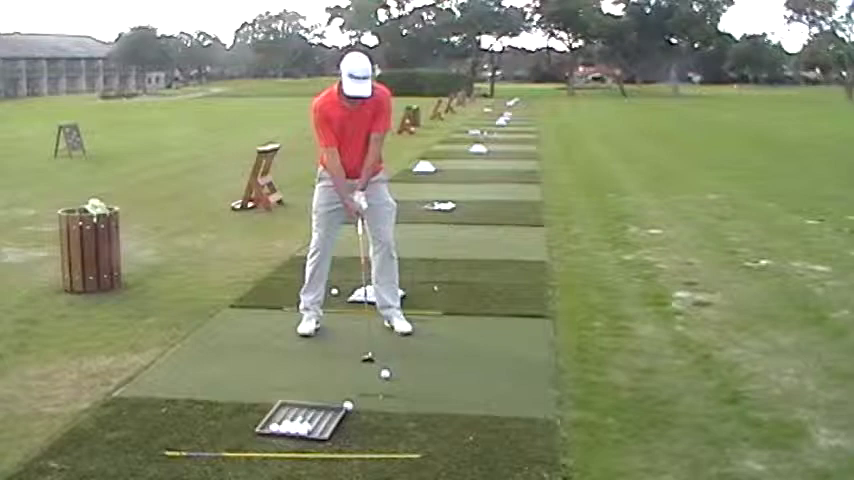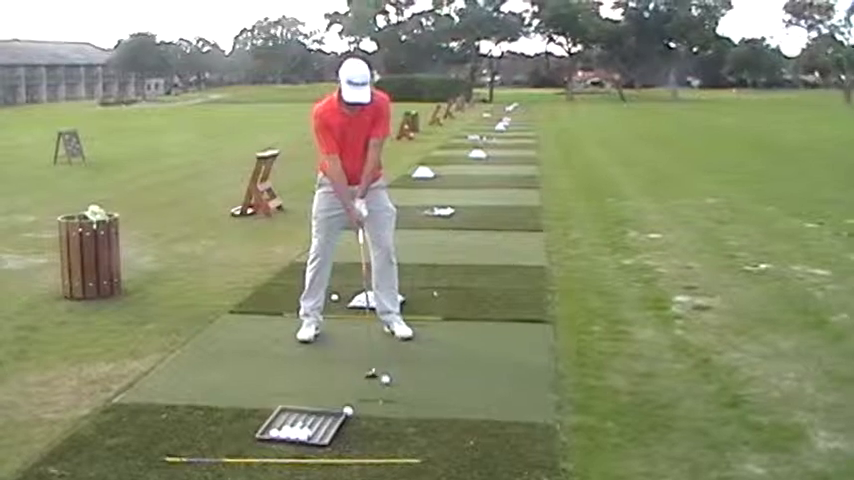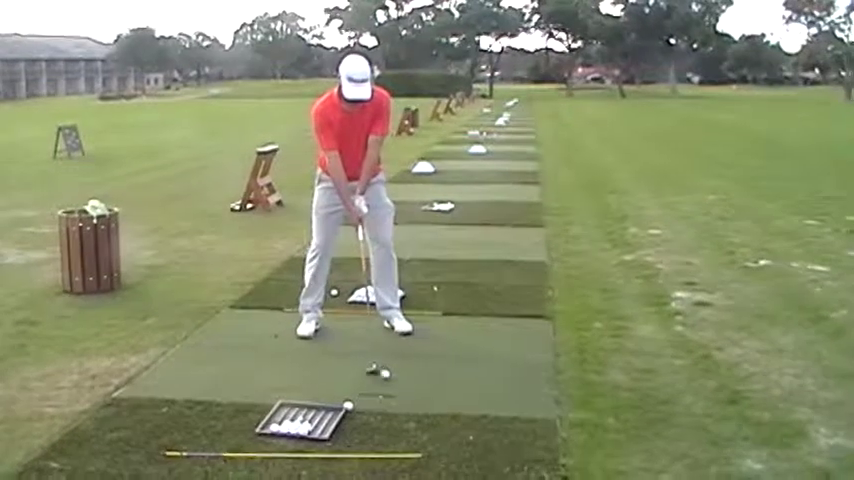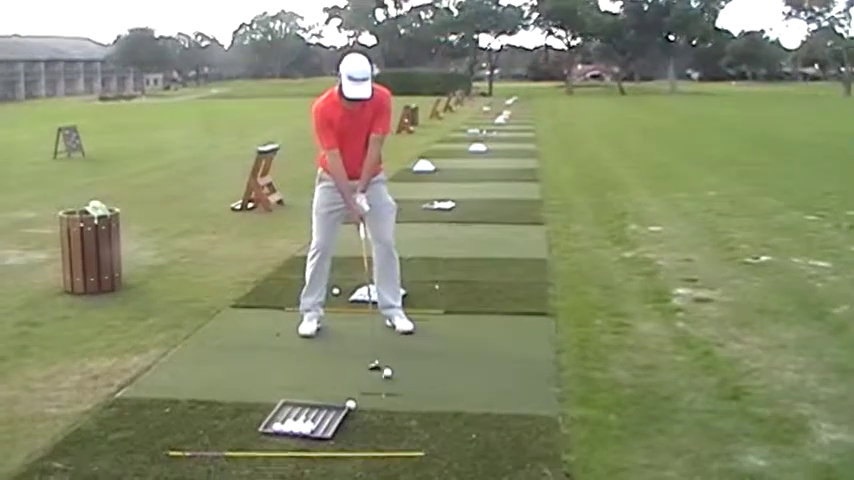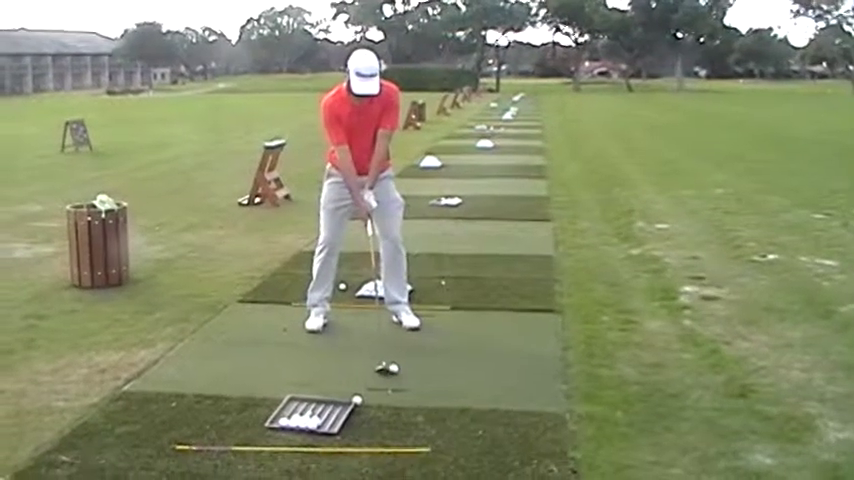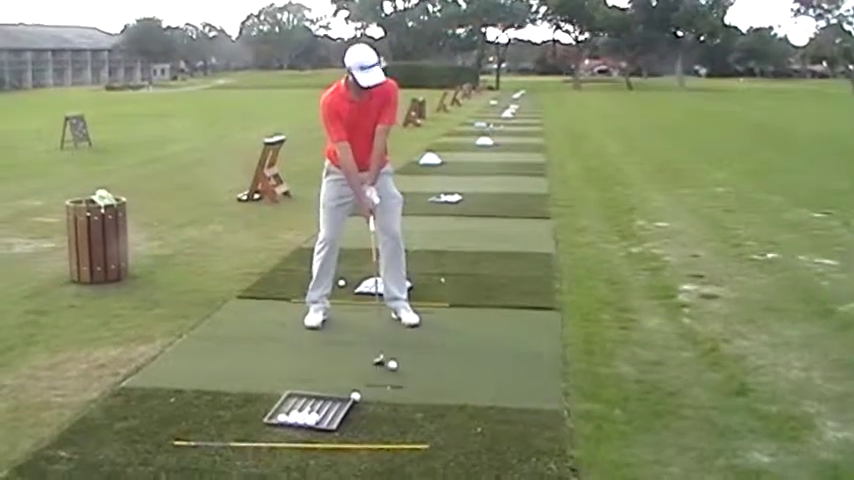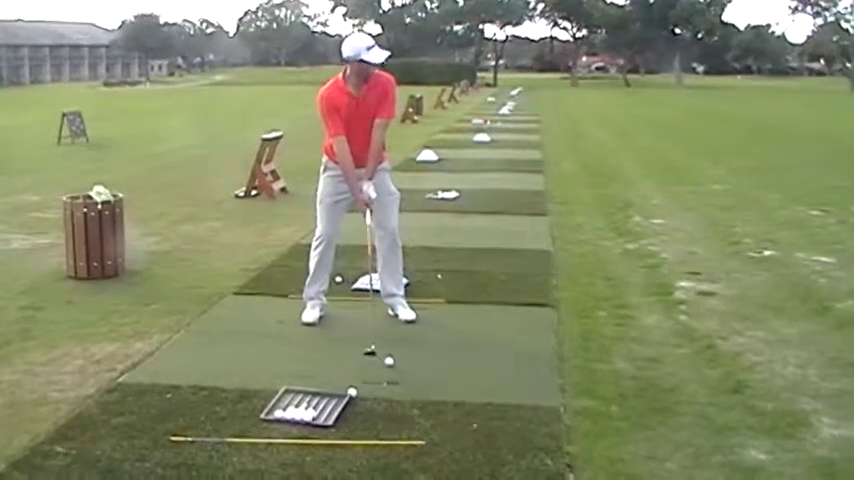
dt=0.4s
person 1, frame 1
left shoulder: (382, 97)
right shoulder: (322, 105)
left elbow: (375, 146)
right elbow: (331, 155)
left wrist: (361, 190)
right wrist: (346, 199)
left hip: (372, 179)
right hip: (332, 180)
left knee: (384, 244)
right knee: (320, 246)
left ankle: (391, 311)
right ankle: (310, 312)
person 1, frame 2
left shoulder: (381, 104)
right shoulder: (322, 113)
left elbow: (374, 152)
right elbow: (332, 162)
left wrist: (361, 197)
right wrist: (349, 207)
left hip: (371, 185)
right hip: (332, 186)
left knee: (385, 249)
right knee: (320, 252)
left ankle: (391, 316)
right ankle: (310, 317)
person 1, frame 3
left shoulder: (381, 100)
right shoulder: (322, 109)
left elbow: (373, 149)
right elbow: (333, 159)
left wrist: (361, 194)
right wrist: (348, 204)
left hip: (370, 180)
right hip: (331, 182)
left knee: (383, 244)
right knee: (320, 247)
left ankle: (391, 311)
right ankle: (310, 313)
person 1, frame 4
left shoulder: (382, 98)
right shoulder: (322, 107)
left elbow: (374, 147)
right elbow: (333, 158)
left wrist: (361, 191)
right wrist: (349, 202)
left hip: (371, 179)
right hip: (332, 181)
left knee: (385, 243)
right knee: (321, 246)
left ankle: (392, 310)
right ankle: (311, 312)
person 1, frame 5
left shoulder: (390, 94)
right shoulder: (331, 103)
left elbow: (382, 143)
right elbow: (342, 153)
left wrist: (370, 188)
right wrist: (358, 198)
left hip: (379, 176)
right hip: (340, 177)
left knee: (393, 240)
right knee: (328, 241)
left ankle: (399, 306)
right ankle: (318, 307)
person 1, frame 6
left shoulder: (388, 89)
right shoulder: (330, 100)
left elbow: (380, 139)
right elbow: (343, 150)
left wrist: (371, 184)
right wrist: (360, 194)
left hip: (378, 172)
right hip: (339, 173)
left knee: (392, 235)
right knee: (328, 238)
left ankle: (398, 302)
right ankle: (317, 304)
person 1, frame 7
left shoulder: (385, 84)
right shoulder: (328, 95)
left elbow: (378, 133)
right elbow: (340, 144)
left wrist: (368, 178)
right wrist: (356, 190)
left hip: (375, 167)
right hip: (337, 169)
left knee: (389, 232)
right knee: (325, 234)
left ankle: (395, 299)
right ankle: (314, 300)
